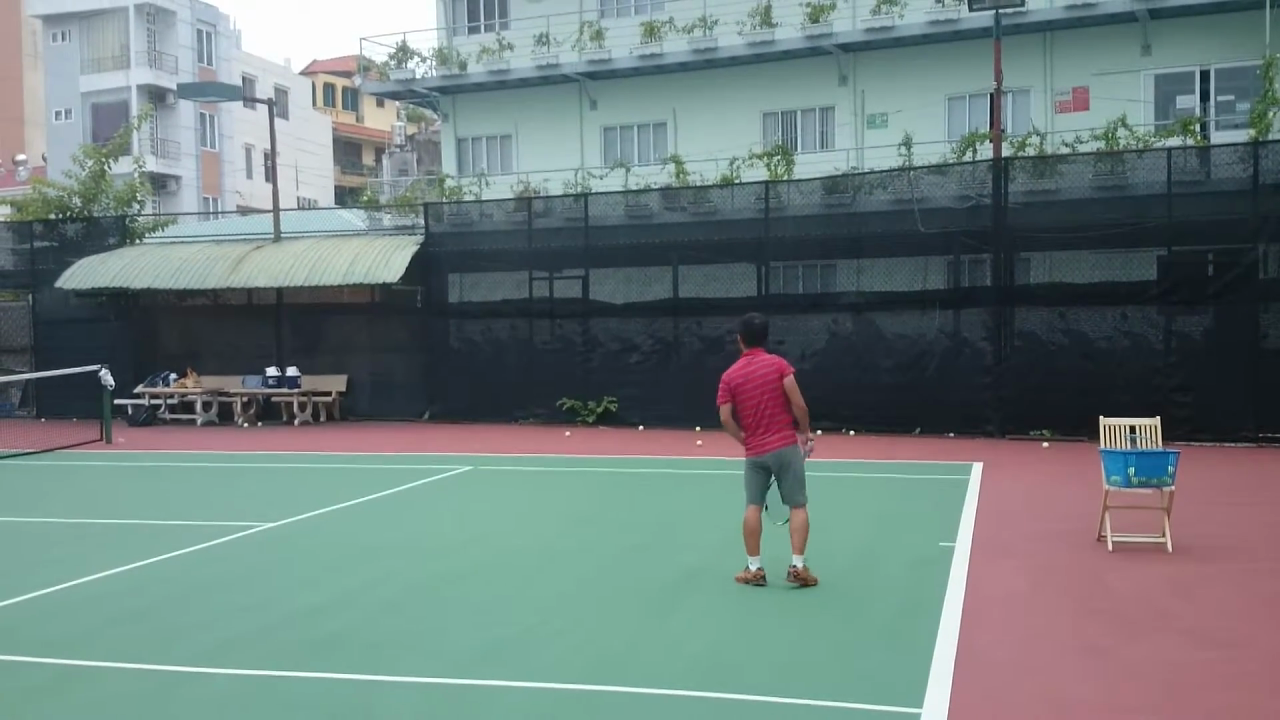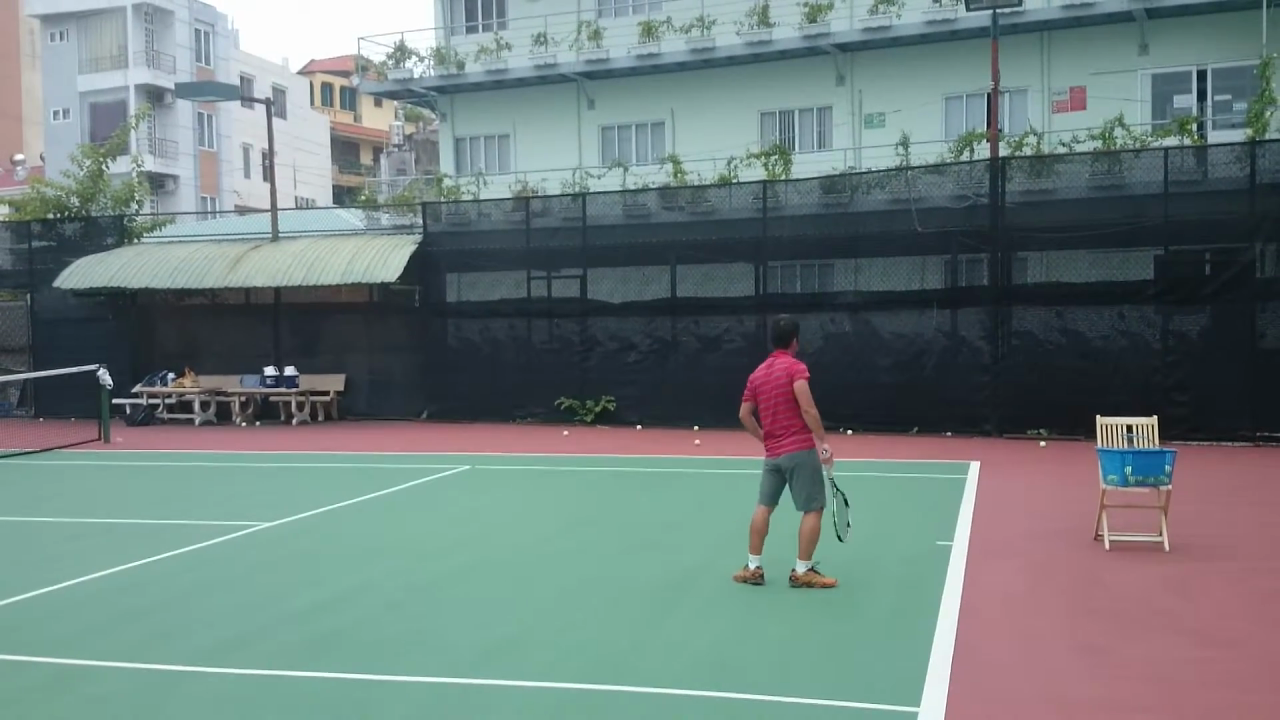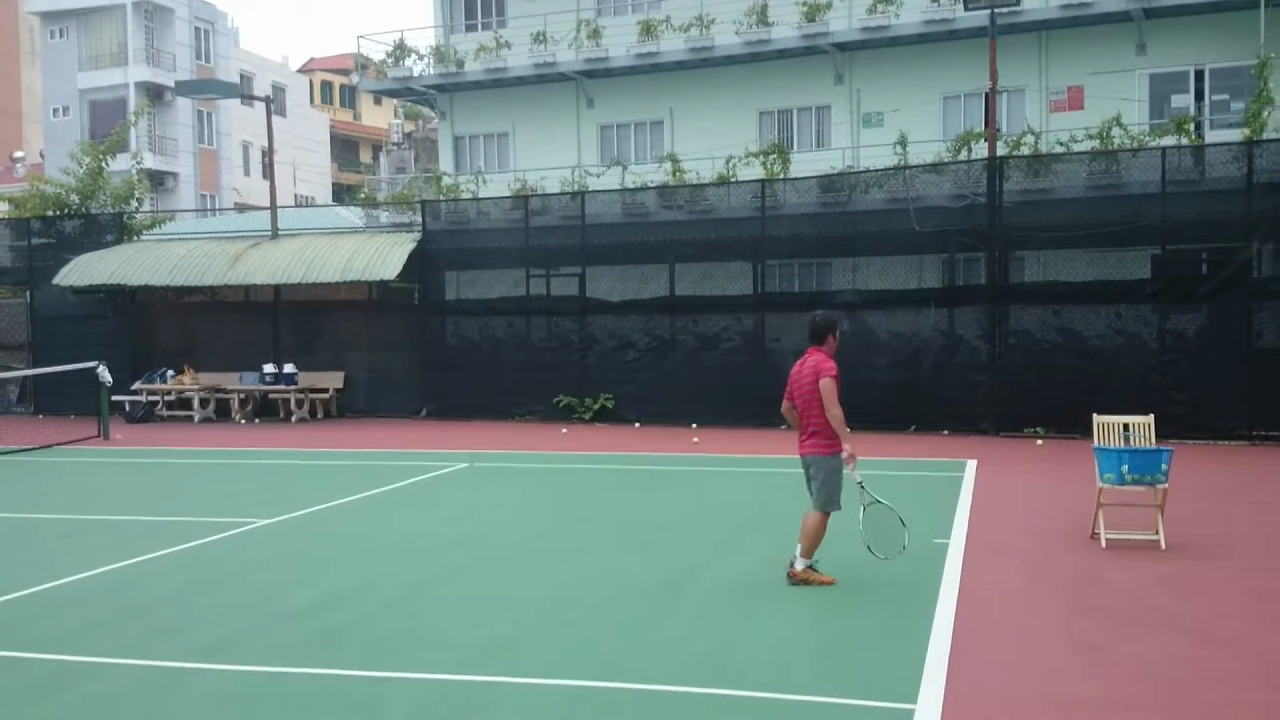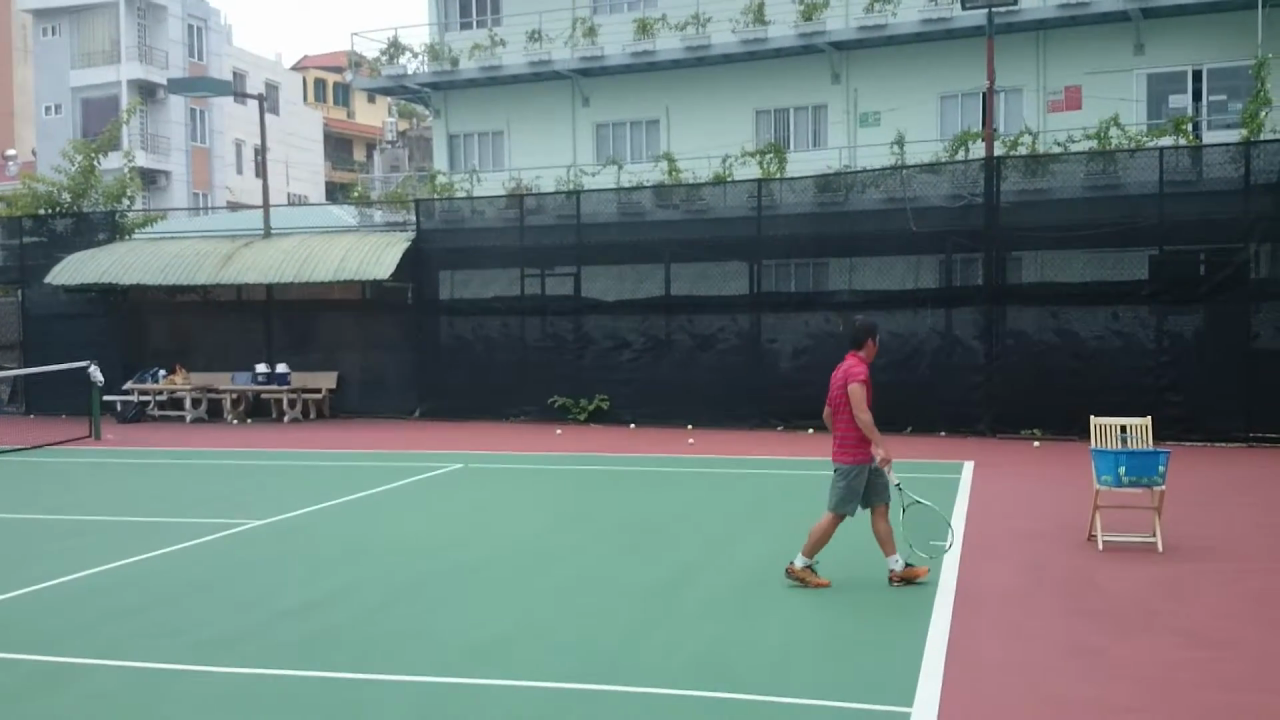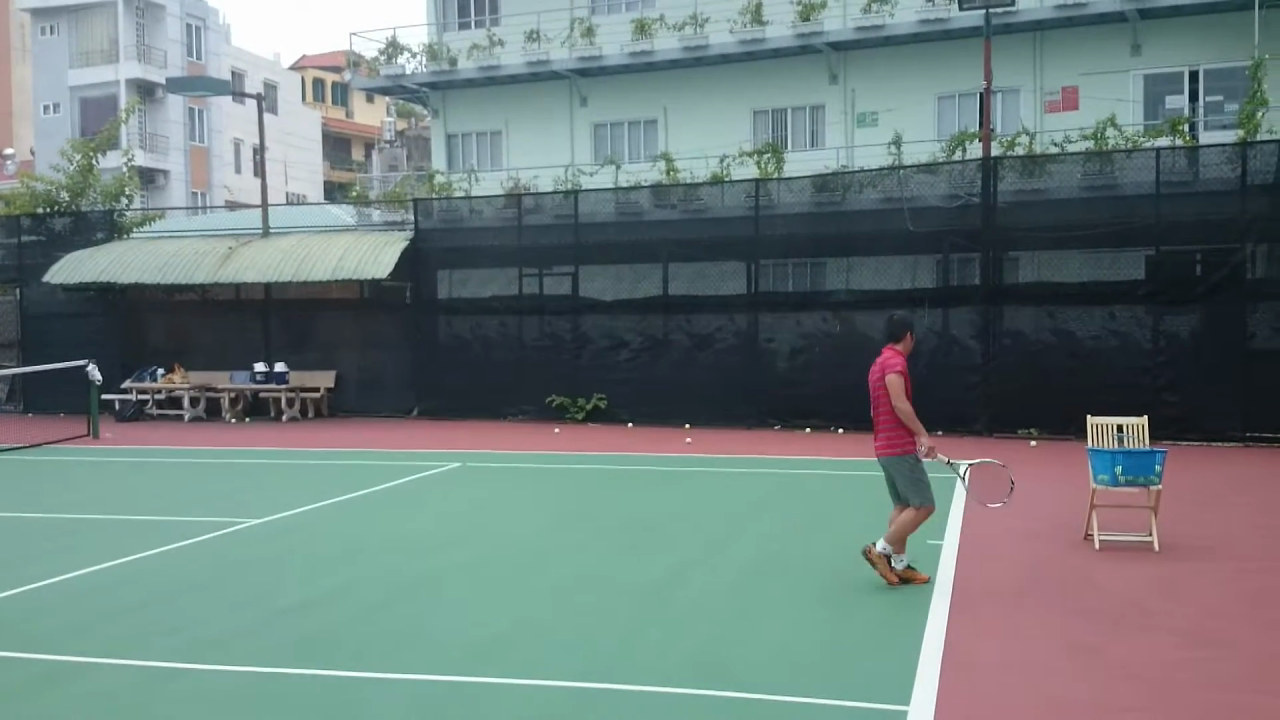
dt=0.3s
person 1, frame 1
left shoulder: (730, 375)
right shoulder: (779, 364)
left elbow: (726, 418)
right elbow: (798, 405)
left wrist: (744, 440)
right wrist: (805, 431)
left hip: (755, 452)
right hip: (785, 447)
left knee: (753, 508)
right knee: (798, 506)
left ankle: (754, 569)
right ankle: (798, 566)
person 1, frame 2
left shoulder: (758, 373)
right shoulder: (796, 367)
left elbow: (745, 415)
right elbow: (808, 409)
right wrist: (823, 442)
left hip: (774, 453)
right hip: (800, 450)
left knee: (764, 507)
right knee: (813, 510)
left ankle: (752, 568)
right ankle: (802, 571)
person 1, frame 3
left shoulder: (798, 367)
right shoulder: (825, 365)
left elbow: (786, 409)
right elbow: (831, 407)
right wrist: (846, 441)
left hip: (807, 448)
right hip: (826, 449)
left knee: (818, 505)
right knee: (822, 509)
left ankle: (800, 557)
right ankle: (801, 567)
person 1, frame 4
left shoulder: (842, 369)
right shoulder: (857, 369)
left elbow: (828, 415)
right elbow: (859, 412)
right wrist: (877, 444)
left hip: (861, 455)
right hip: (854, 458)
left knee: (880, 506)
right knee: (836, 513)
left ankle: (897, 568)
right ankle: (800, 566)
person 1, frame 5
left shoulder: (879, 363)
right shoulder: (895, 361)
right elbow: (900, 404)
right wrist: (923, 434)
left hip: (889, 447)
right hip: (899, 448)
left knee: (903, 505)
right knee: (924, 505)
left ankle: (898, 565)
right ankle: (880, 550)
